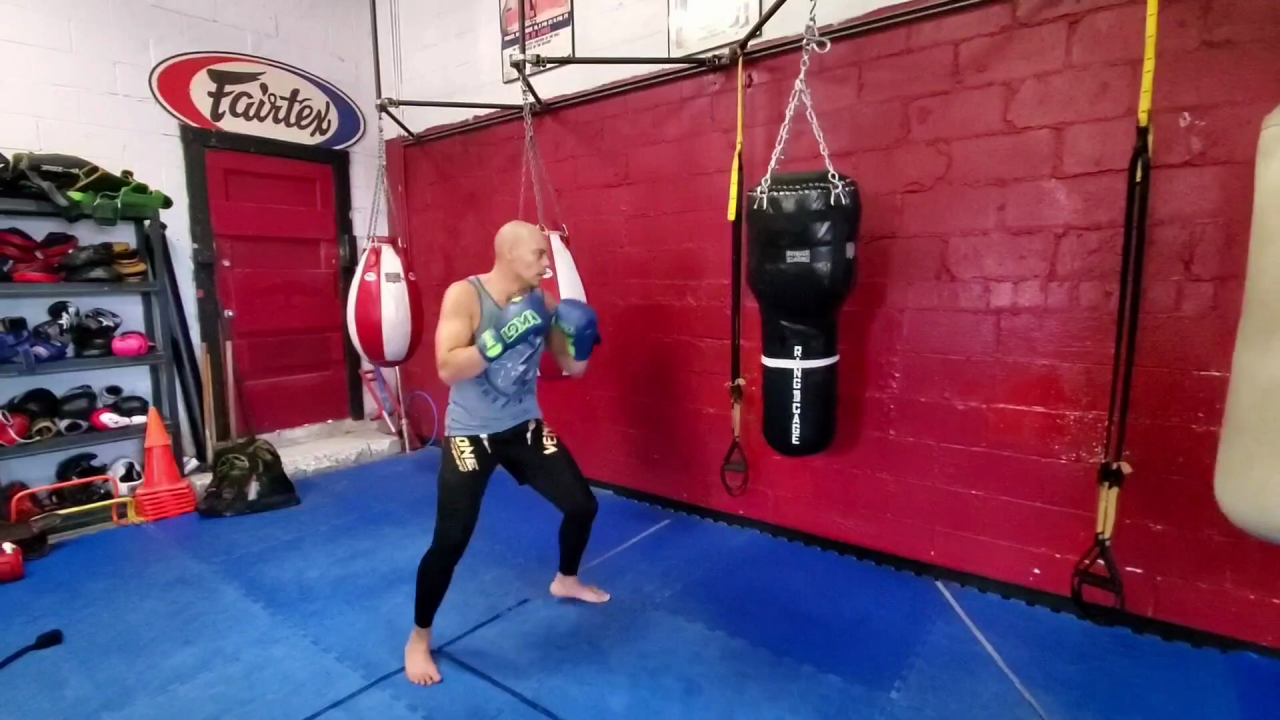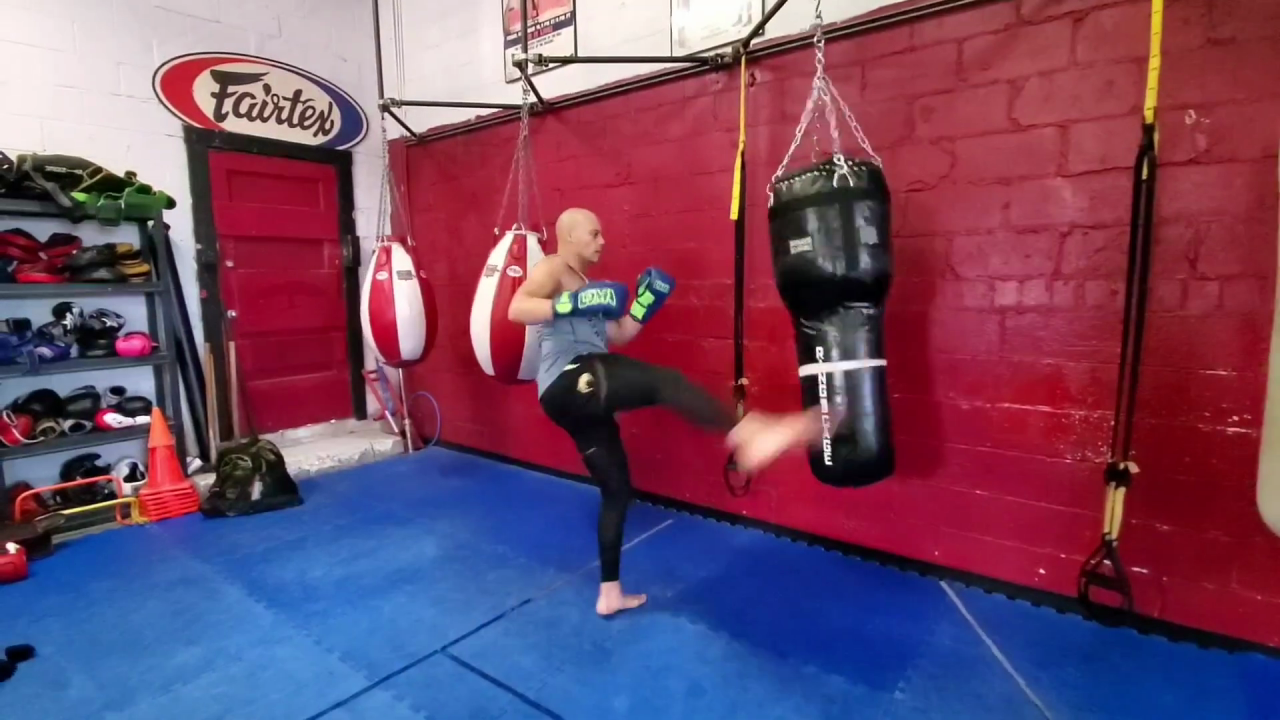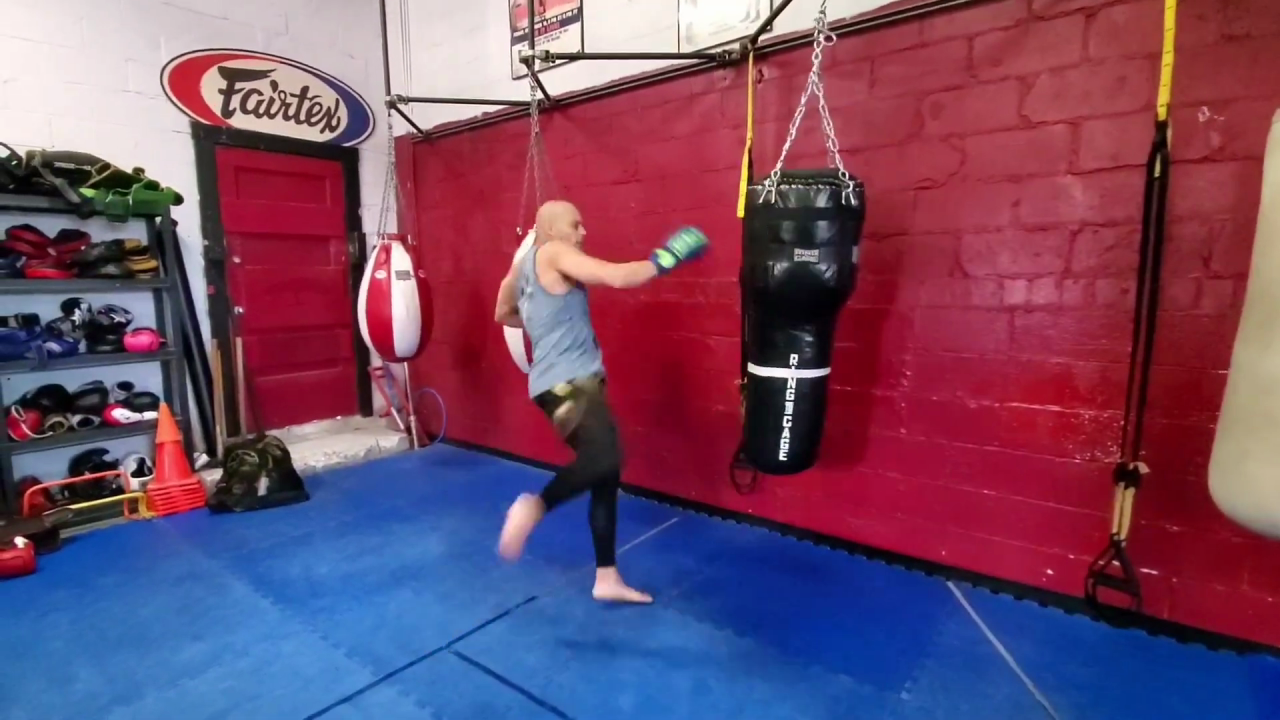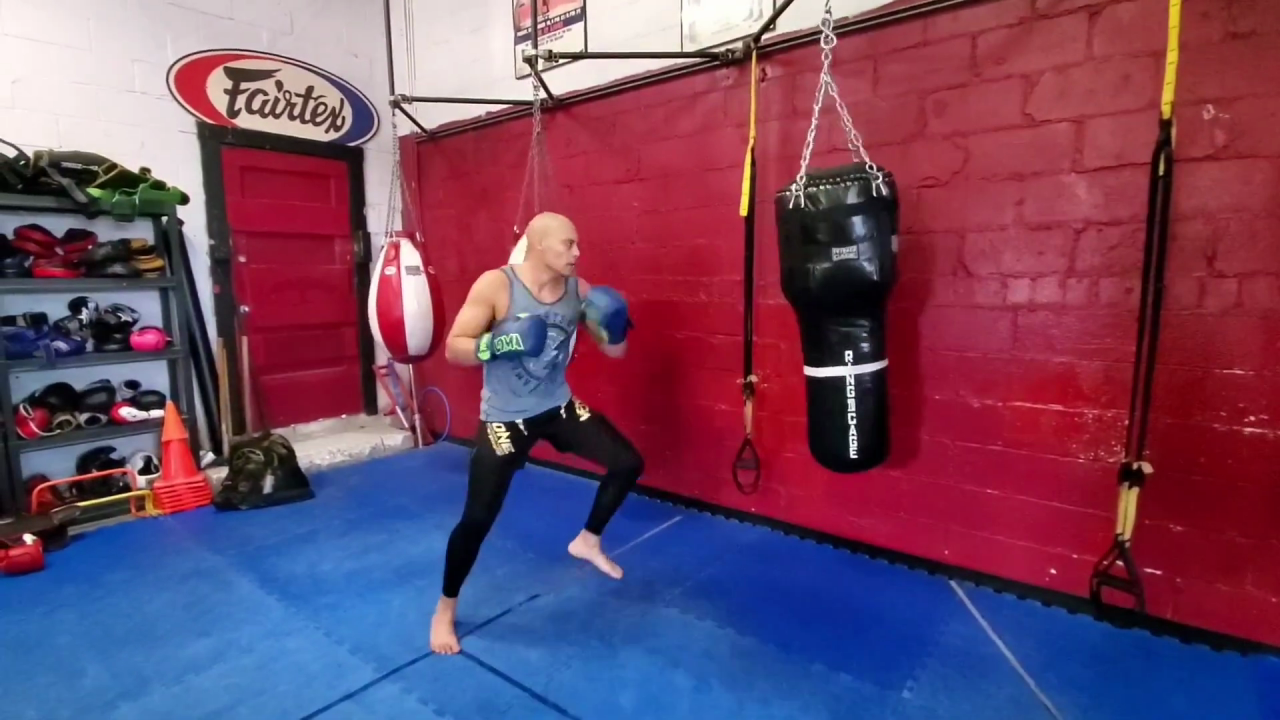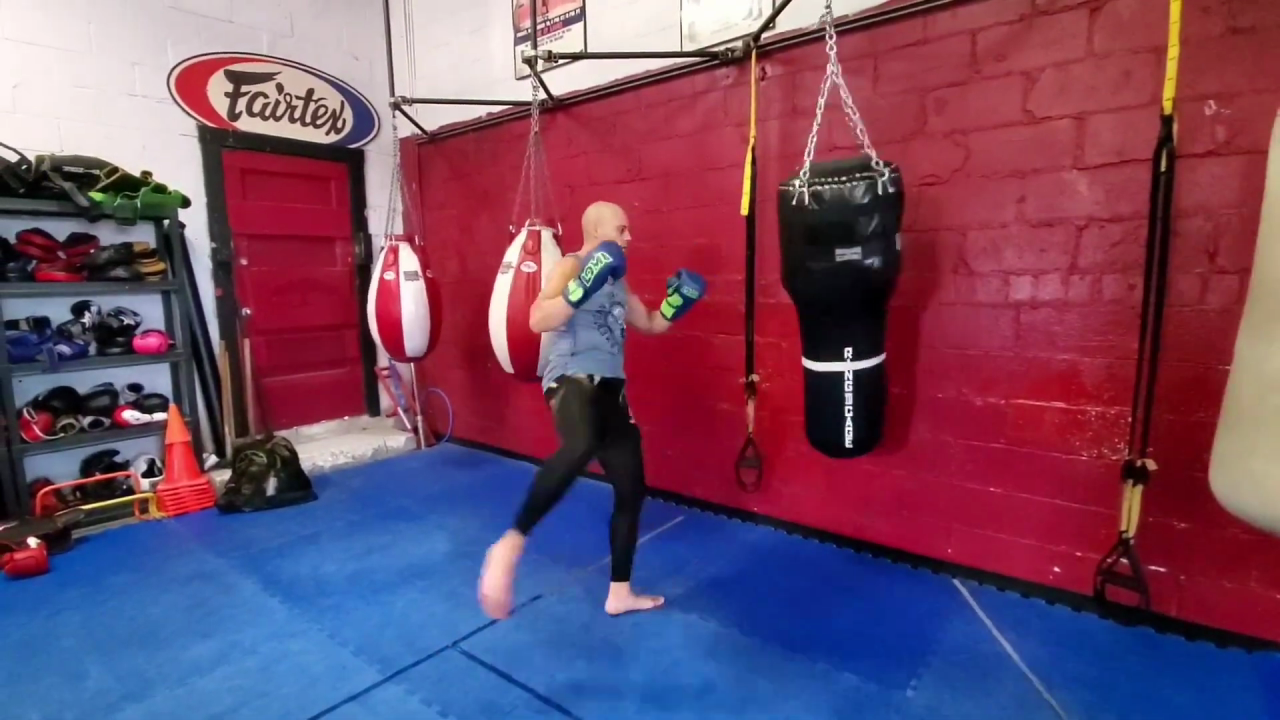
dt=1s
person 1, frame 1
left shoulder: (541, 302)
right shoulder: (464, 295)
left elbow: (573, 366)
right elbow: (449, 370)
left wrist: (579, 339)
right wrist: (501, 337)
left hip: (526, 428)
right hip: (472, 435)
left knee: (582, 504)
right knee: (451, 540)
left ankle: (567, 580)
right ankle: (419, 638)
person 1, frame 2
left shoulder: (581, 278)
right shoulder: (553, 269)
left elbow: (616, 336)
right elbow: (518, 309)
left wrist: (644, 303)
right wrist: (577, 302)
left hip: (577, 397)
right hip: (572, 380)
left knee: (617, 488)
right knee: (662, 380)
left ankle: (611, 592)
right ankle: (746, 436)
person 1, frame 3
left shoulder: (521, 268)
right shoulder: (554, 253)
left elbow: (502, 315)
right elbow: (619, 278)
right wrist: (672, 253)
left hip: (564, 382)
right hip: (570, 381)
left knee: (605, 477)
right knee: (601, 464)
left ankle: (607, 578)
right ankle: (533, 507)
person 1, frame 4
left shoulder: (579, 290)
right shoulder: (495, 285)
left elbow: (614, 348)
right elbow: (453, 350)
left wrist: (614, 322)
right wrist: (497, 344)
left hip: (559, 408)
right hip: (506, 419)
left knee: (628, 463)
right knee: (478, 518)
left ankle: (588, 540)
right ankle: (445, 609)
person 1, frame 5
left shoulder: (613, 279)
right shoulder: (572, 269)
left elbow: (651, 323)
right elbow: (540, 321)
left wrist: (678, 300)
right wrist: (585, 286)
left hip: (610, 390)
right hip: (575, 382)
left knee: (632, 489)
right knee: (577, 451)
left ankle: (620, 592)
right ankle: (510, 545)
